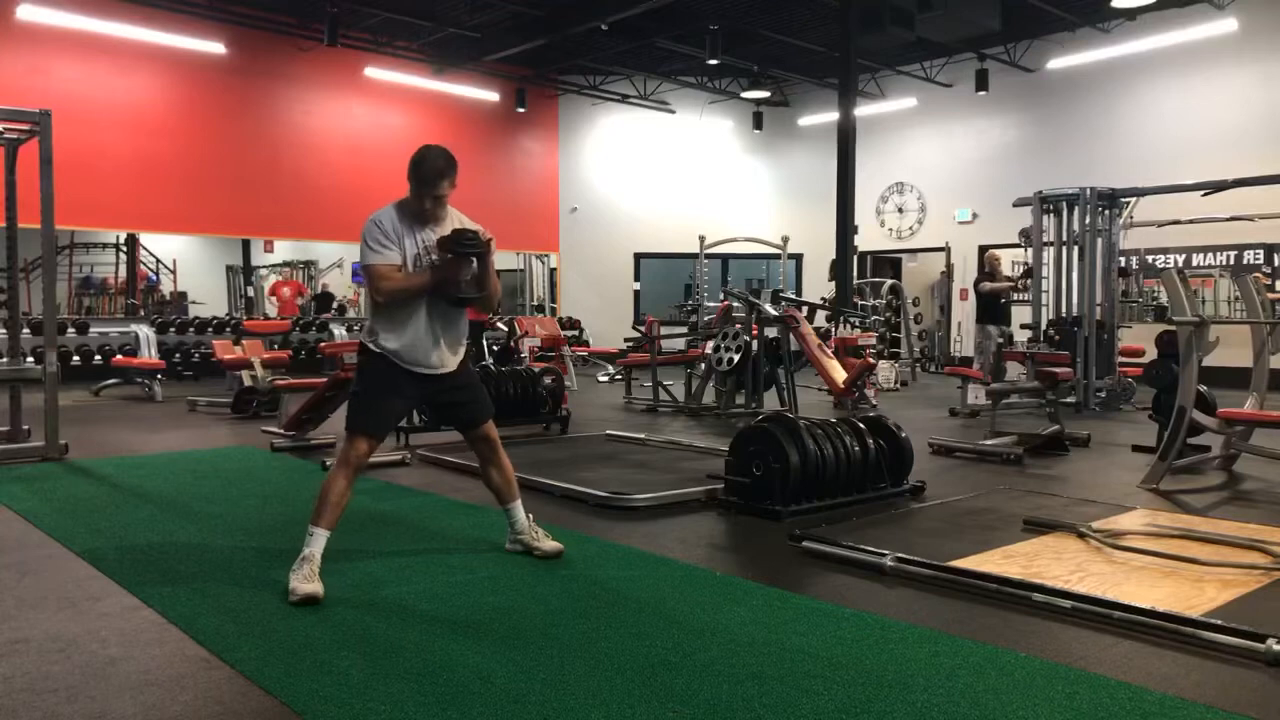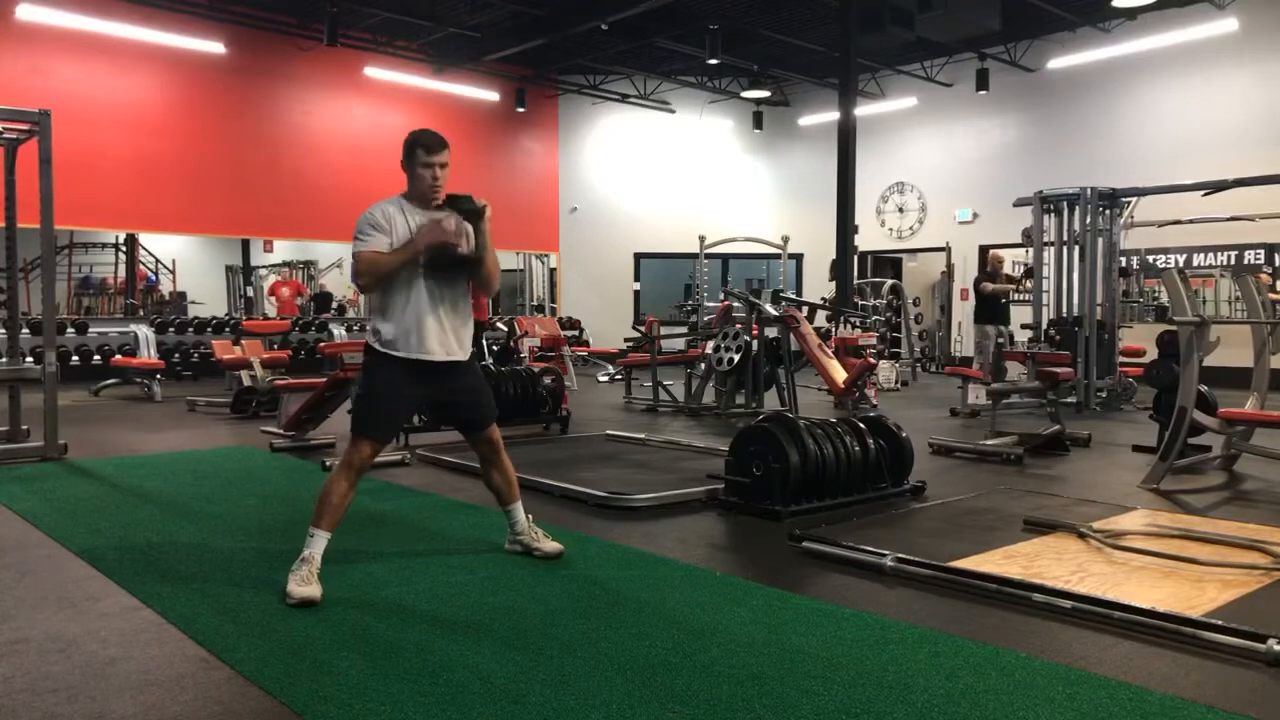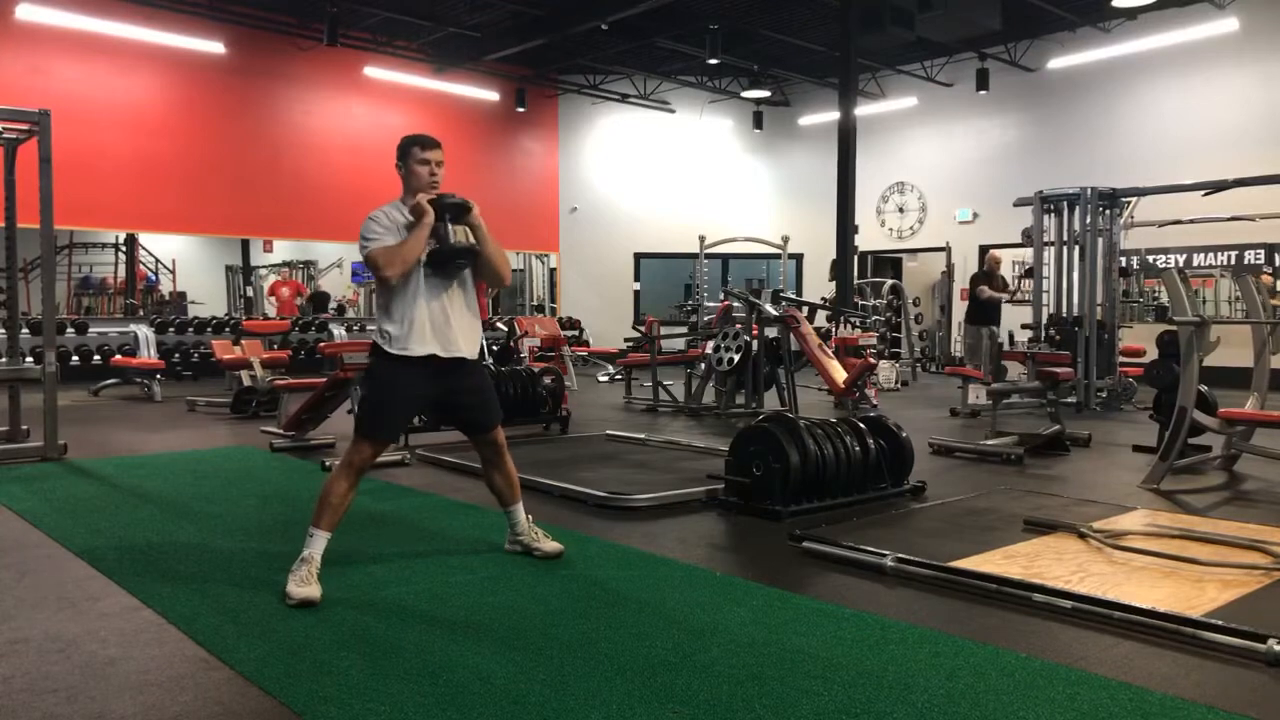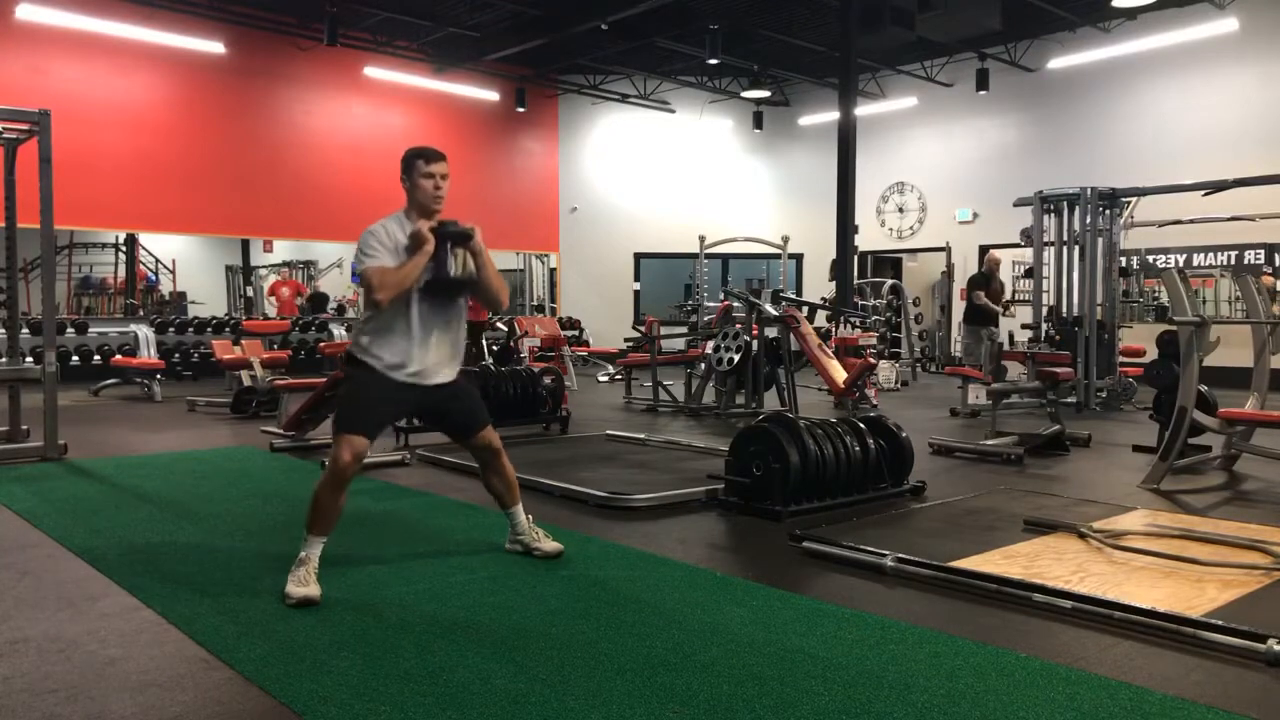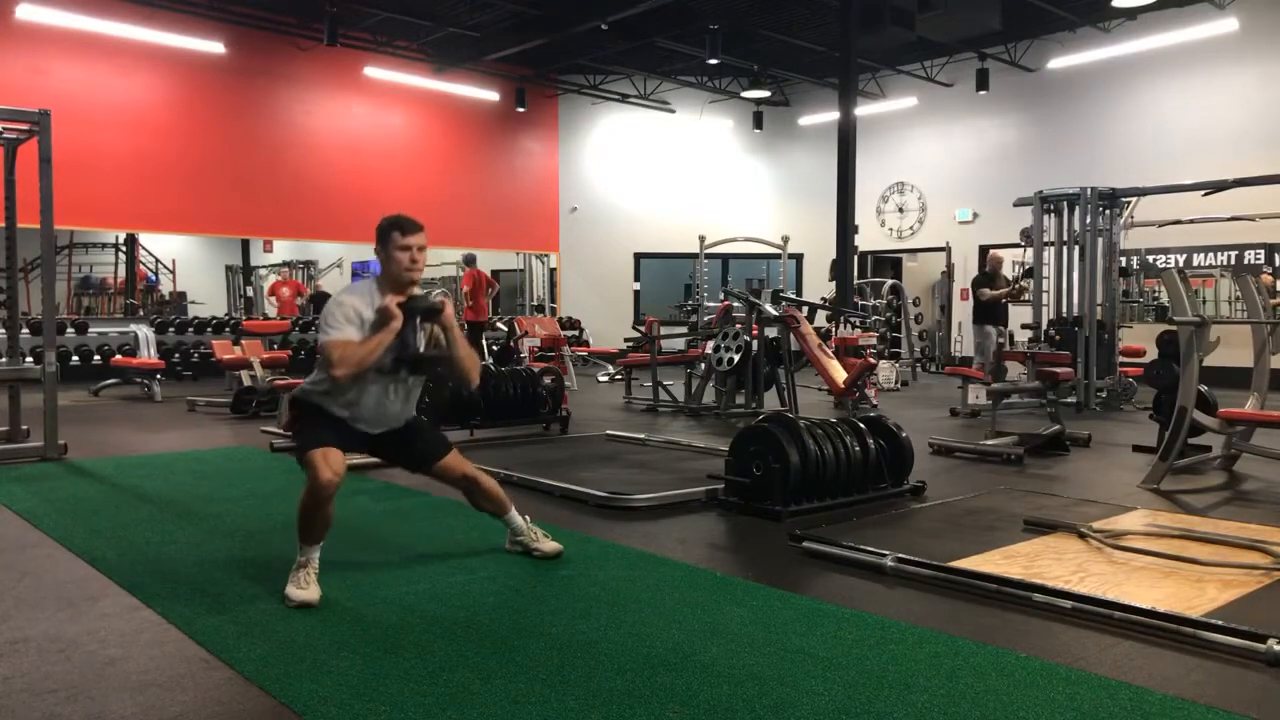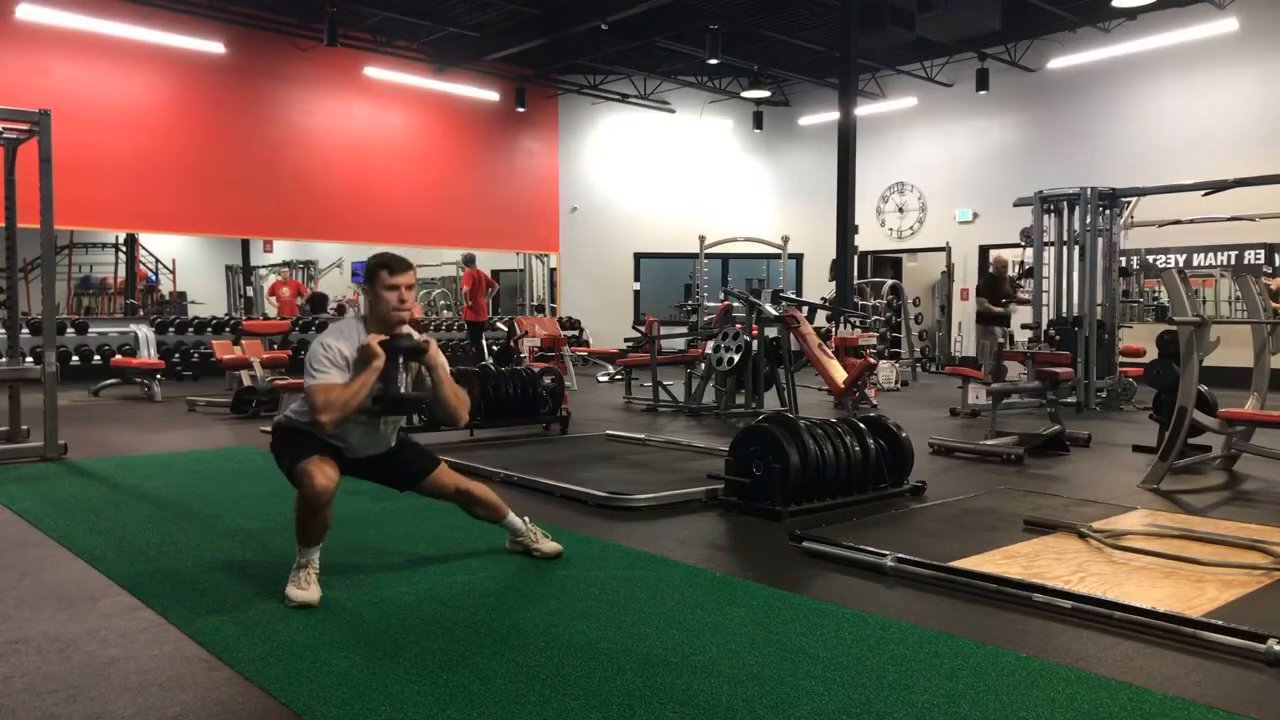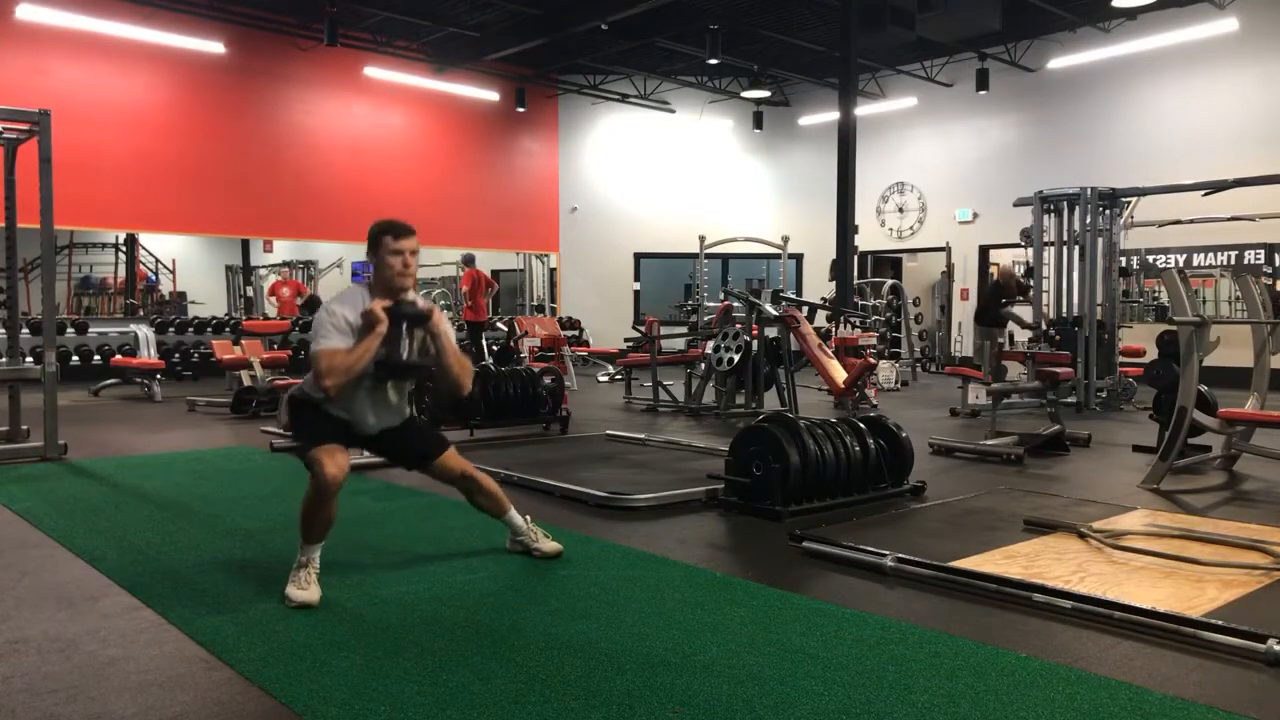
dt=0.5s
person 1, frame 1
left shoulder: (467, 229)
right shoulder: (384, 223)
left elbow: (489, 303)
right elbow: (382, 291)
left wrist: (486, 259)
right wrist: (440, 272)
left hip: (448, 360)
right hip: (389, 359)
left knee: (488, 440)
right knee: (354, 454)
left ankle: (521, 529)
right ankle: (310, 557)
person 1, frame 2
left shoulder: (462, 222)
right shoulder: (381, 216)
left elbow: (489, 286)
right elbow: (365, 277)
left wrist: (482, 231)
right wrist: (423, 240)
left hip: (455, 357)
right hip: (395, 359)
left knee: (491, 443)
right knee: (358, 456)
left ankle: (521, 531)
right ankle: (310, 558)
person 1, frame 3
left shoulder: (459, 223)
right shoulder: (382, 220)
left elbow: (501, 278)
right elbow: (389, 271)
left wrist: (477, 226)
right wrist: (423, 223)
left hip: (461, 357)
right hip: (402, 358)
left knee: (494, 444)
right knee: (360, 456)
left ankle: (521, 531)
right ankle: (310, 558)
person 1, frame 4
right shoulder: (382, 234)
left elbow: (498, 302)
right elbow: (380, 295)
left wrist: (478, 250)
right wrist: (422, 251)
left hip: (441, 372)
right hip: (379, 370)
left knee: (490, 447)
right knee: (345, 461)
left ankle: (521, 531)
right ankle: (307, 560)
person 1, frame 5
right shoulder: (349, 303)
left elbow: (470, 378)
right elbow: (339, 369)
left wrist: (450, 327)
right wrist: (391, 326)
left hip: (393, 419)
right hip: (328, 411)
left knee: (466, 473)
right knee: (326, 477)
left ankle: (521, 531)
right ankle: (306, 563)
person 1, frame 6
left shoulder: (419, 347)
right shoulder: (334, 344)
left elbow: (459, 417)
right elbow: (326, 417)
left wrist: (435, 366)
right wrist: (373, 366)
left hip: (379, 443)
right hip: (308, 436)
left knee: (459, 487)
right knee: (320, 483)
left ankle: (521, 532)
right ankle: (306, 564)
person 1, frame 7
left shoulder: (426, 313)
right shoulder: (339, 311)
left elbow: (462, 386)
right elbow: (329, 382)
left wrist: (438, 333)
right wrist: (376, 332)
left hip: (389, 416)
right hip: (323, 410)
left knee: (463, 471)
right knee: (331, 473)
left ankle: (521, 531)
right ankle: (307, 563)
